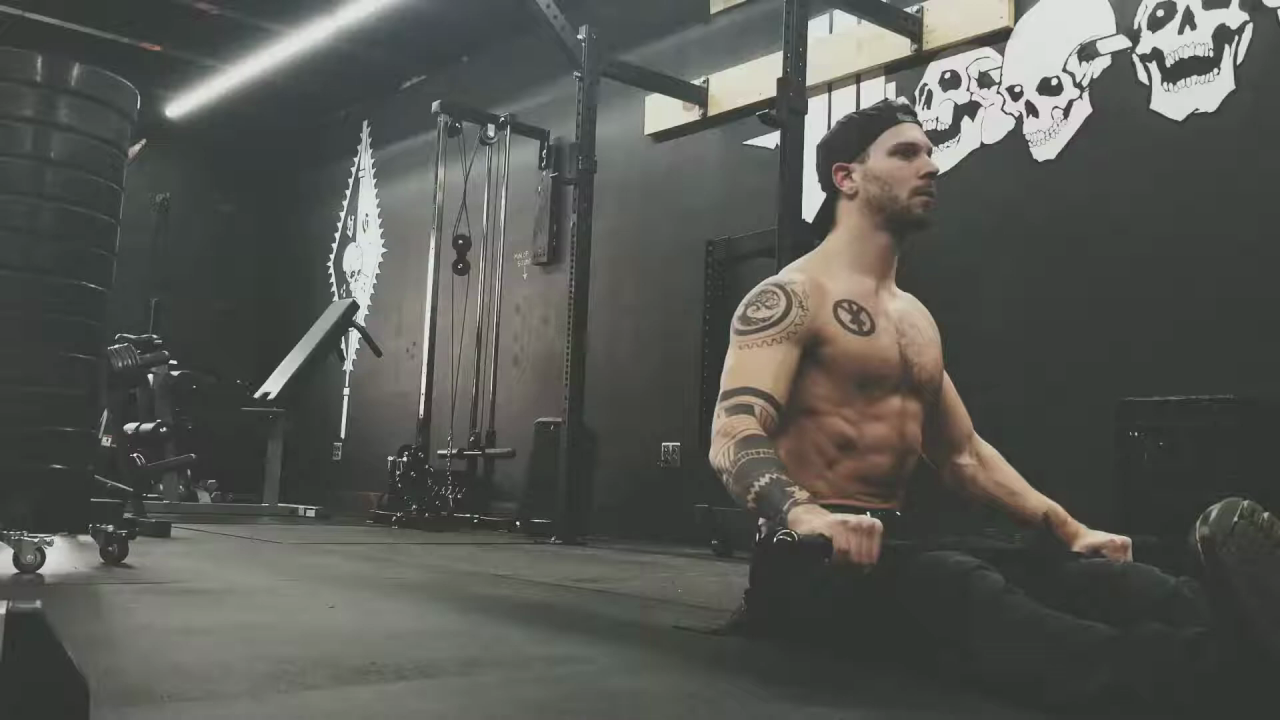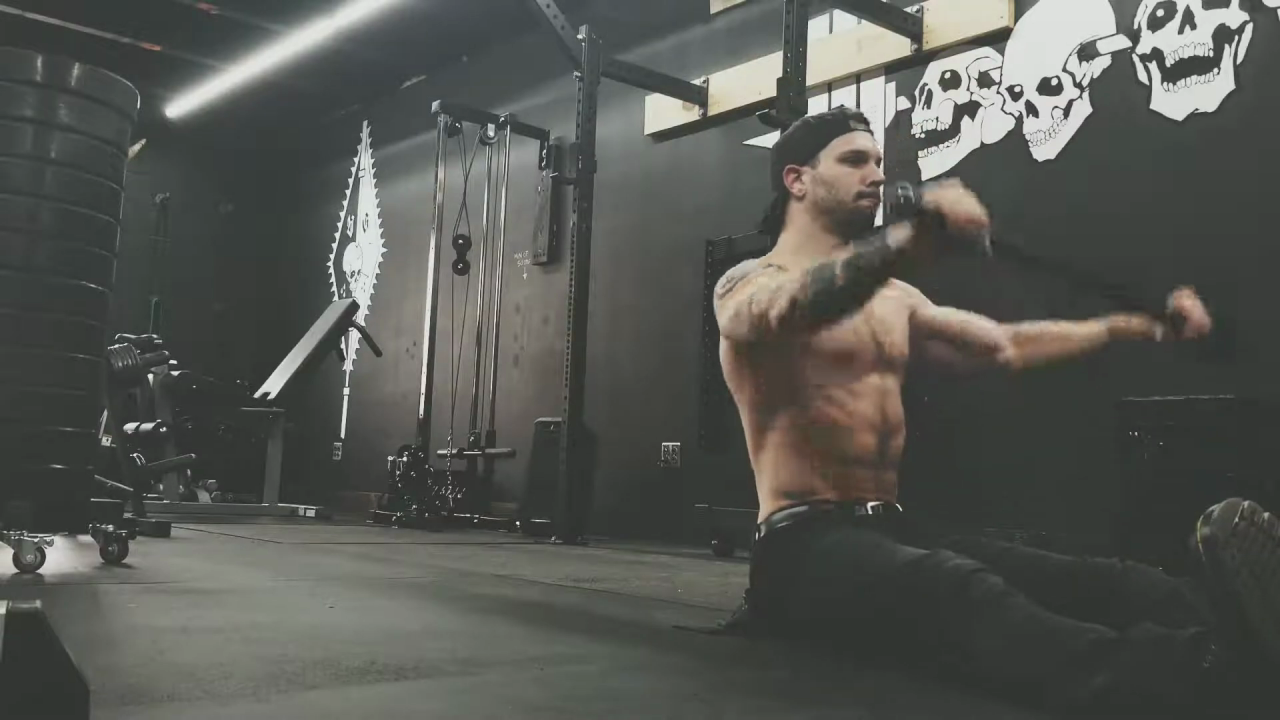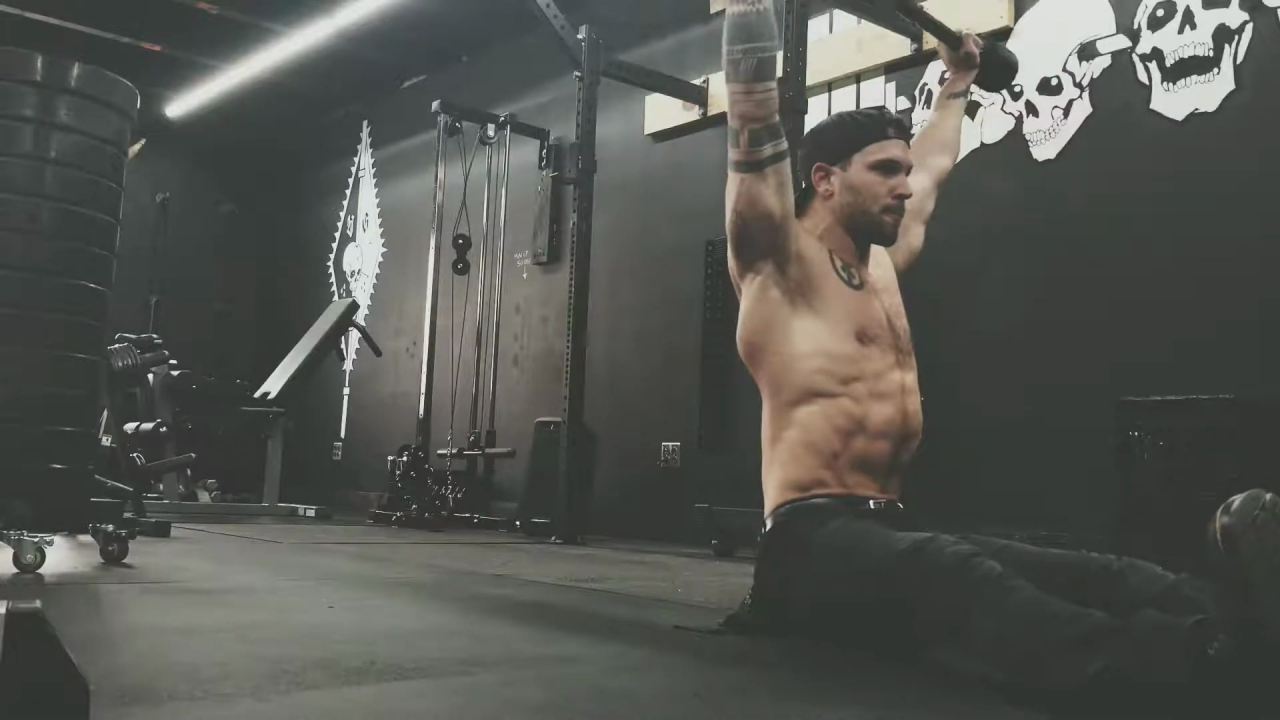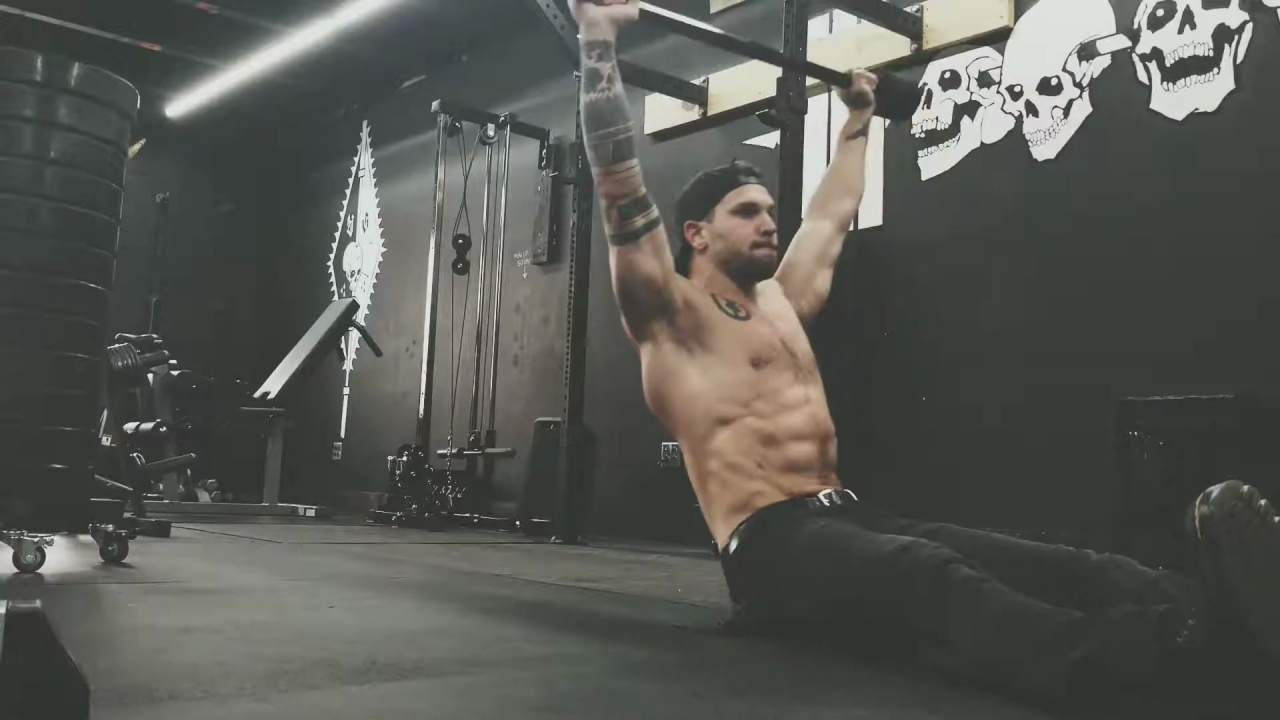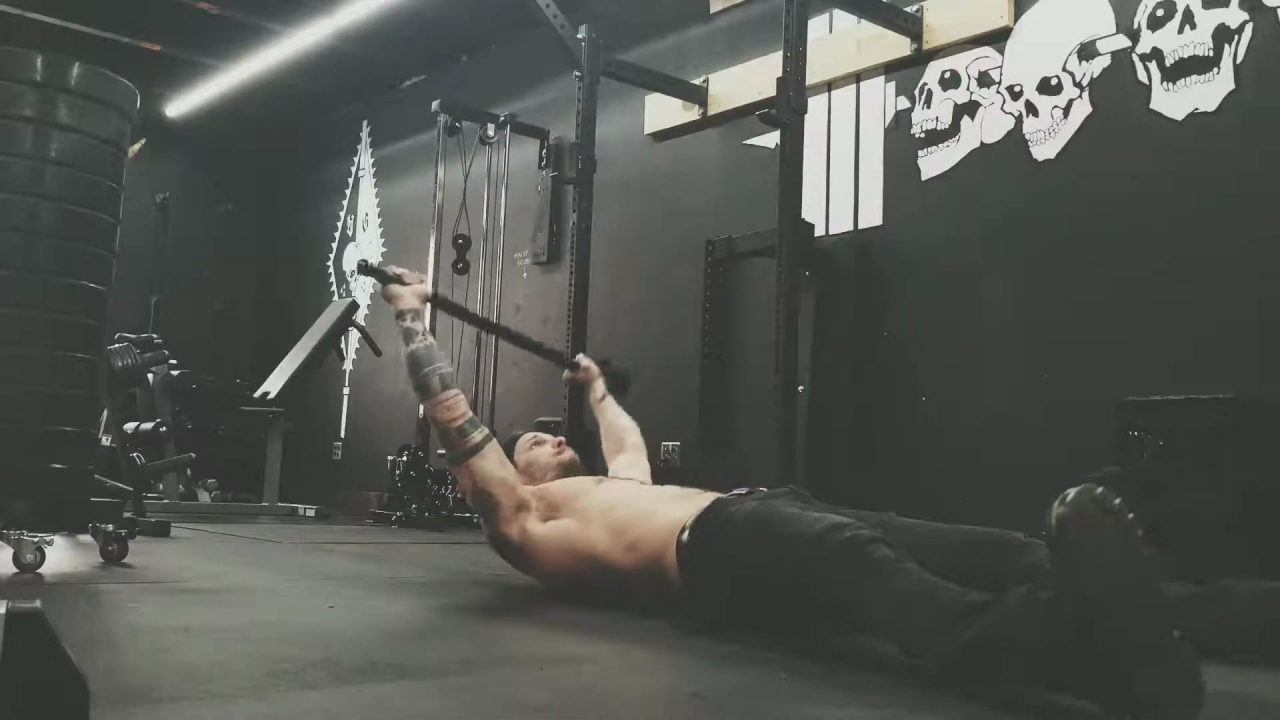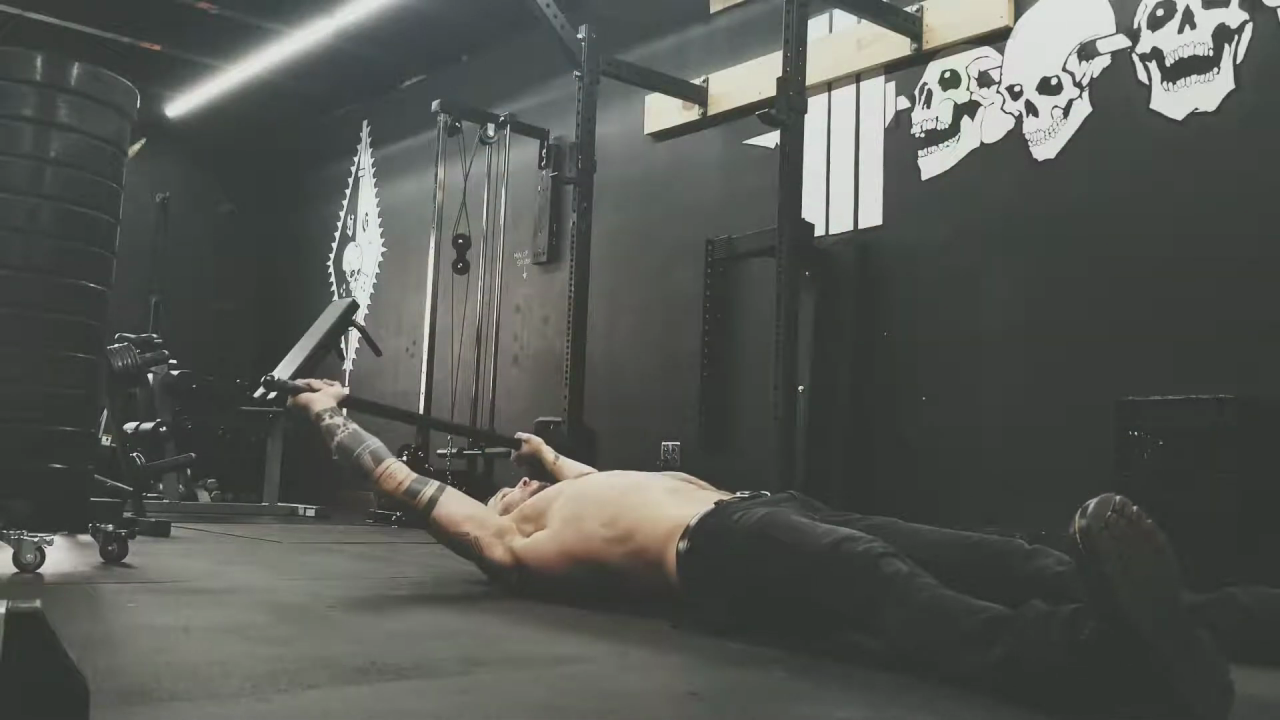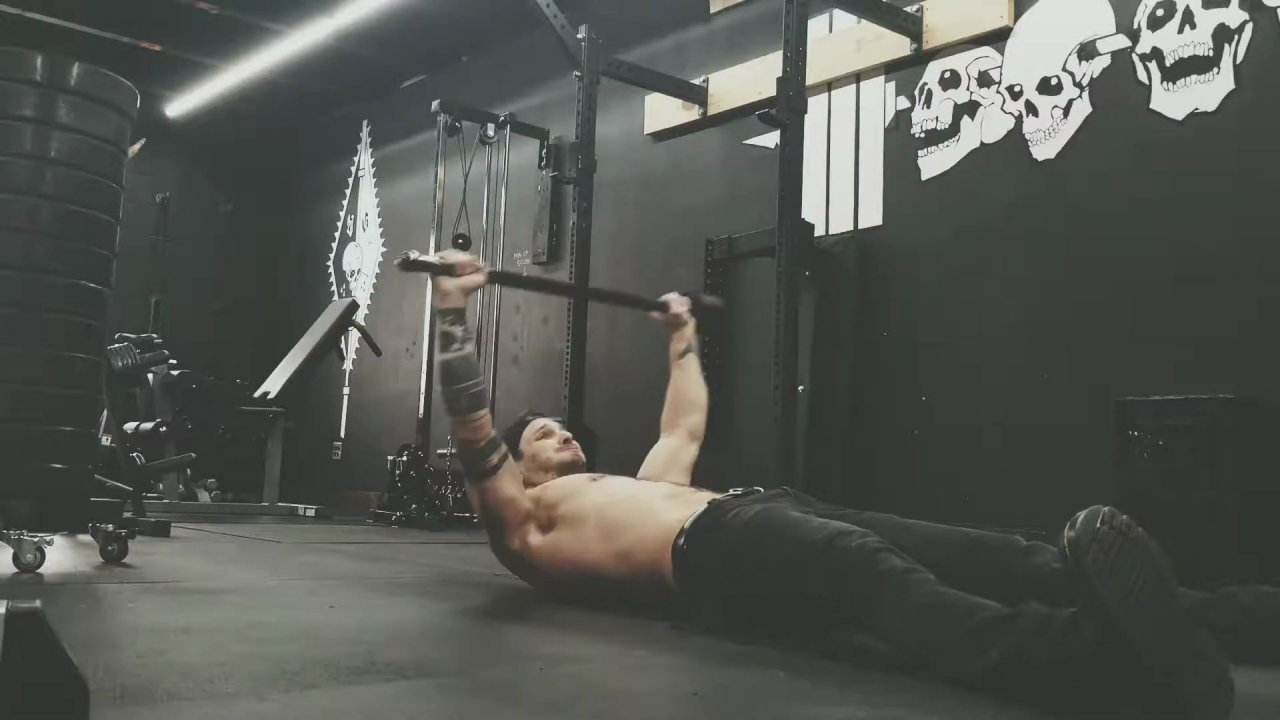
dt=0.7s
person 1, frame 1
left shoulder: (916, 318)
right shoulder: (790, 297)
left elbow: (964, 453)
right elbow: (734, 436)
left wrist: (1067, 527)
right wrist: (803, 517)
left hip: (892, 544)
right hip: (807, 557)
left knee: (1078, 574)
right knee: (960, 591)
right ankle: (1194, 660)
person 1, frame 2
left shoulder: (893, 300)
right shoulder: (752, 283)
left elbow: (1006, 347)
right elbow: (795, 309)
left wrist: (1135, 326)
right wrist: (908, 240)
left hip: (889, 531)
right hip: (804, 549)
left knee: (1078, 579)
right knee: (958, 591)
right ankle: (1186, 665)
person 1, frame 3
left shoulder: (880, 263)
right shoulder: (778, 262)
left elbow: (933, 168)
right elbow: (755, 113)
left wrist: (958, 81)
left hip: (890, 532)
right hip: (810, 547)
left knee: (1092, 576)
right knee: (955, 577)
right ankle: (1185, 656)
person 1, frame 4
left shoulder: (780, 301)
right shoulder: (672, 316)
left elbow: (834, 212)
right elbow: (621, 191)
left wrist: (858, 117)
left hip: (848, 518)
right hip: (772, 548)
left knee: (1048, 566)
right knee: (930, 577)
right ankle: (1147, 651)
person 1, frame 5
left shoulder: (612, 493)
right shoulder: (527, 522)
left elbow: (633, 445)
right elbow: (461, 431)
left wrist: (596, 388)
right wrist: (414, 321)
right hip: (715, 546)
left knee: (983, 551)
right knee: (870, 570)
right ankle: (1084, 636)
person 1, frame 6
left shoulder: (561, 499)
right shoulder: (511, 540)
right elbow: (413, 487)
left wrist: (546, 453)
right wrist: (333, 418)
left hip: (756, 509)
right hip: (713, 548)
left knee: (987, 558)
right knee: (891, 589)
left ankle: (1175, 617)
person 1, frame 7
left shoulder: (637, 488)
right shoulder: (518, 520)
left elbow: (682, 429)
right elbow: (473, 440)
left wrist: (684, 335)
right wrist: (452, 311)
left hip: (764, 511)
right hip: (710, 551)
left knee: (985, 553)
right knee: (882, 582)
left ankle: (1167, 620)
